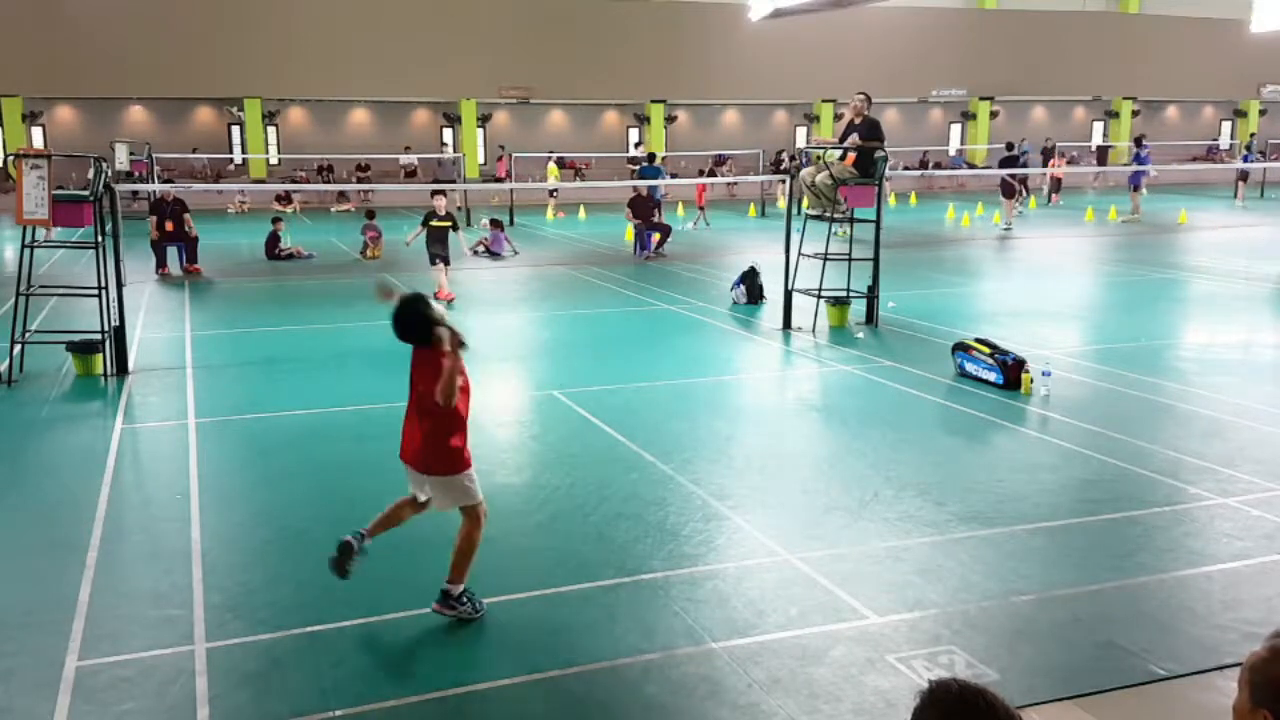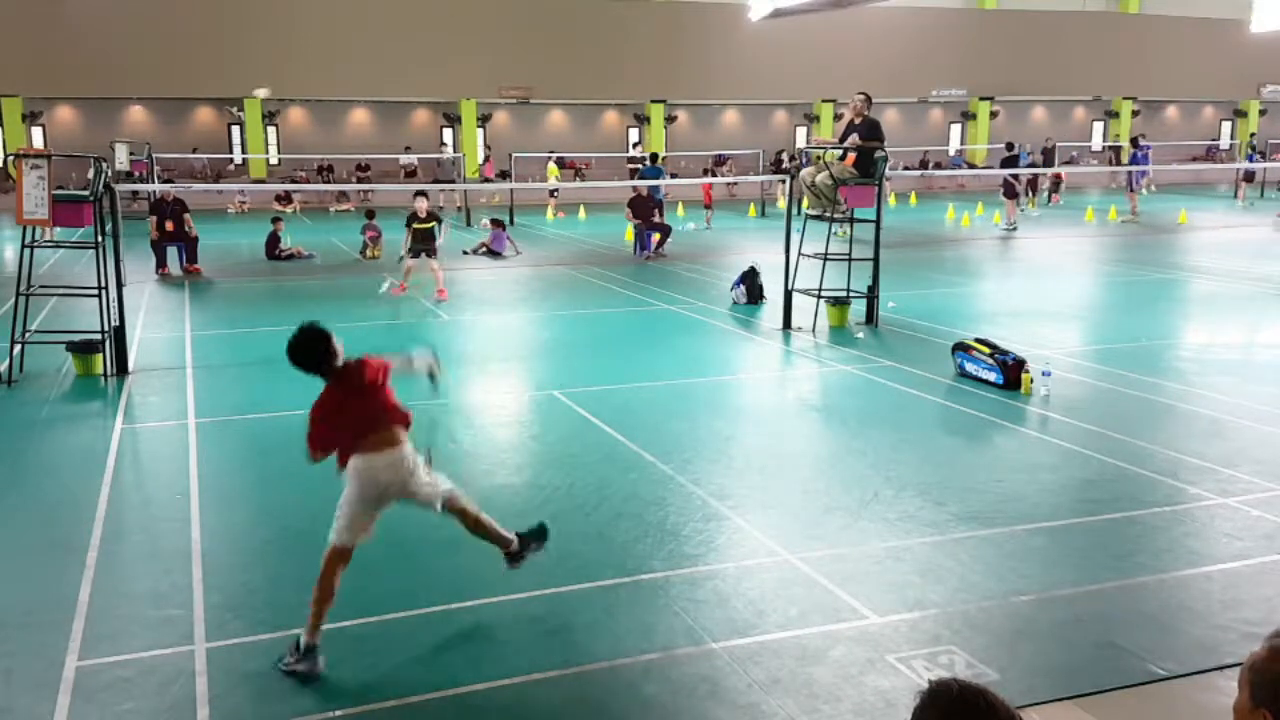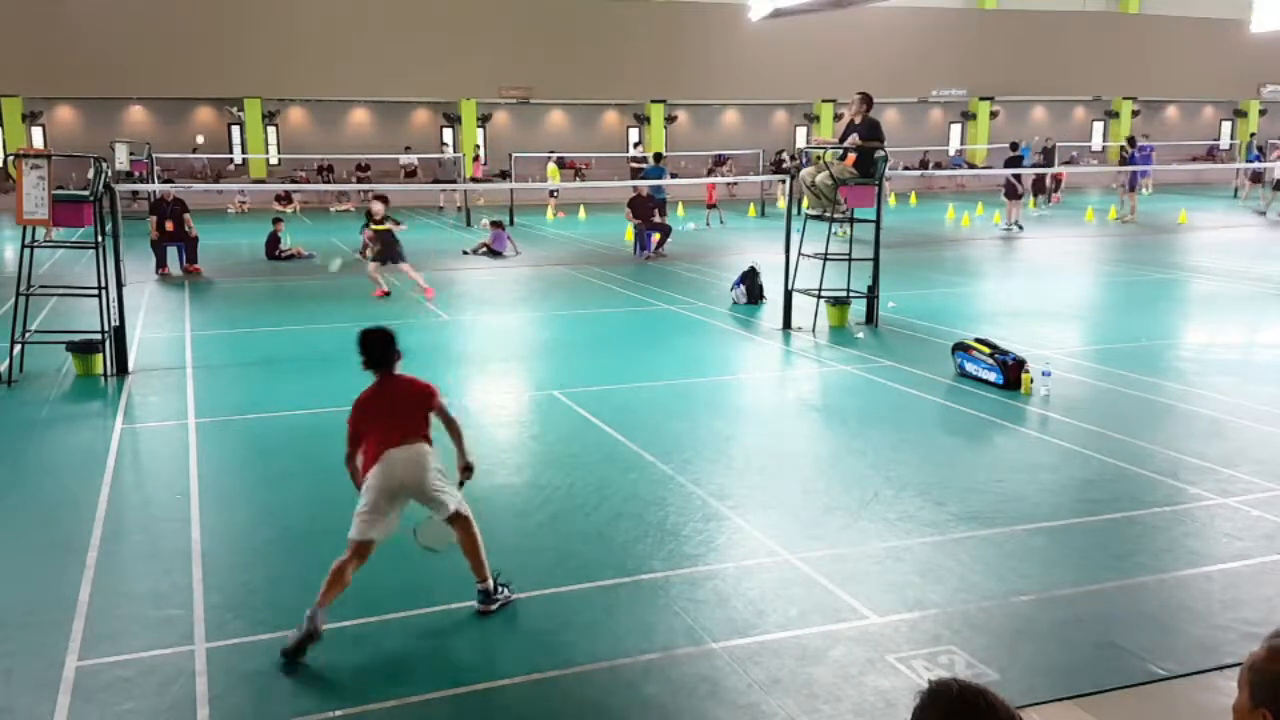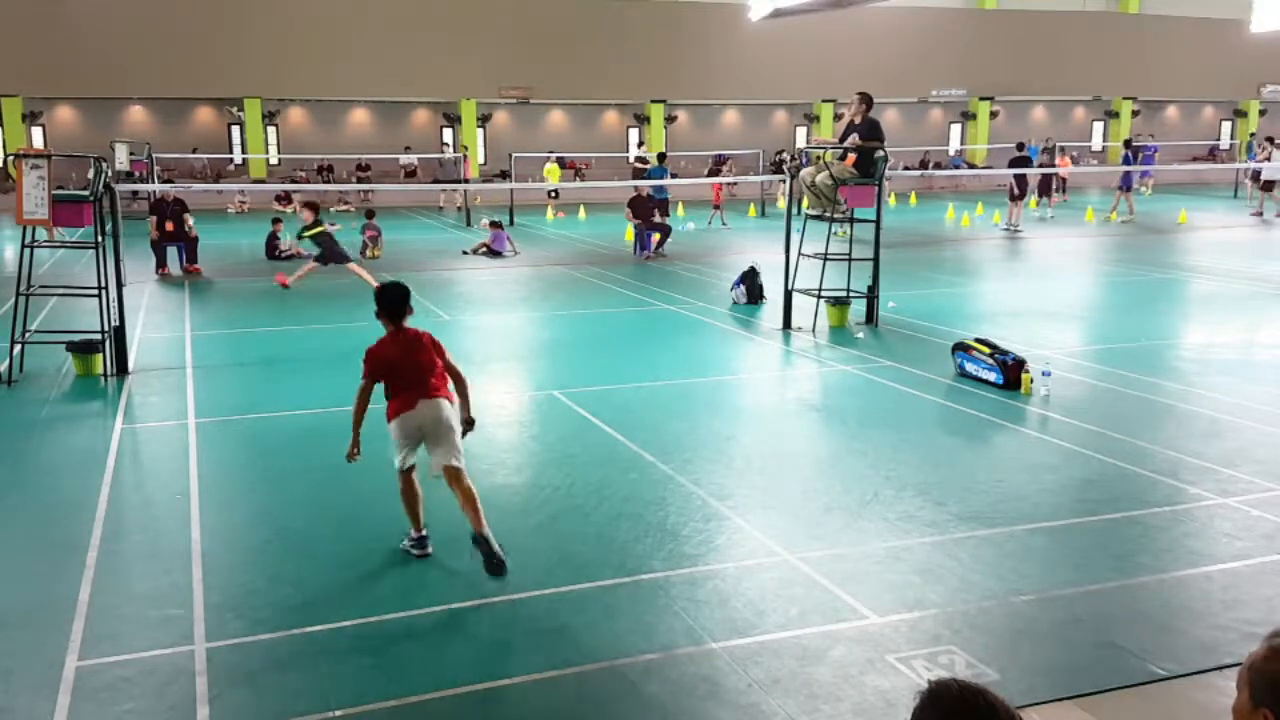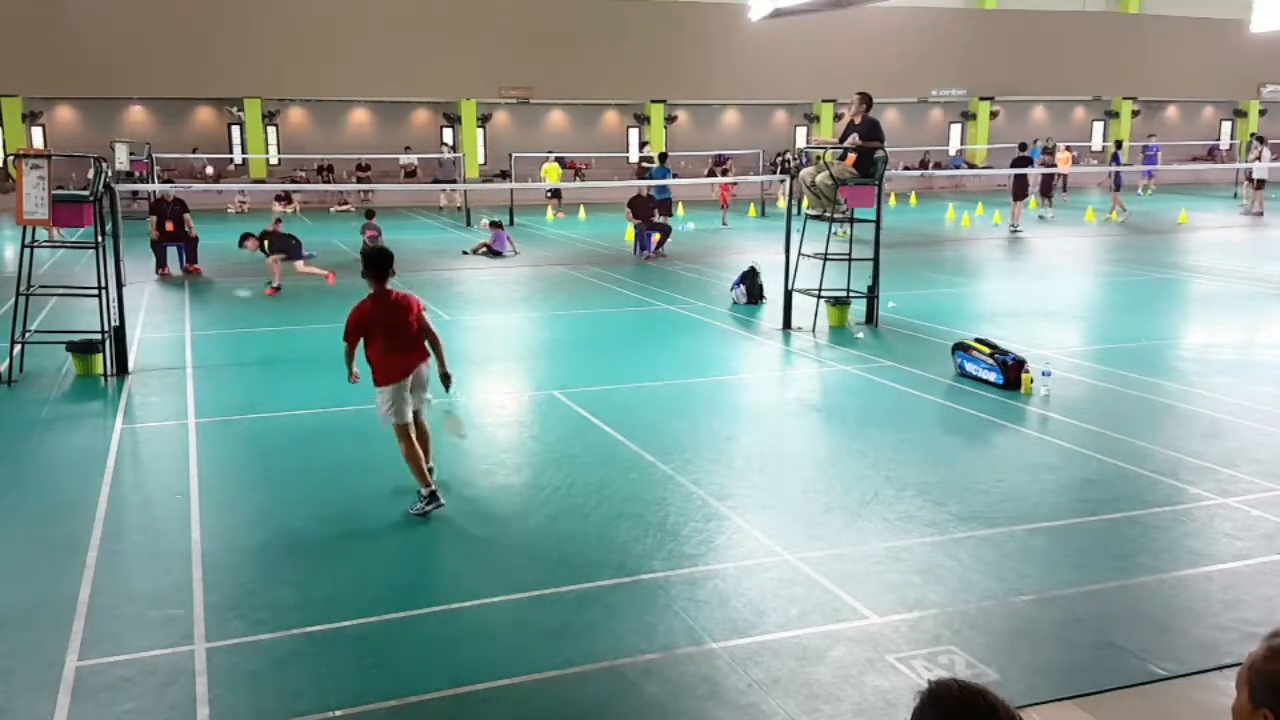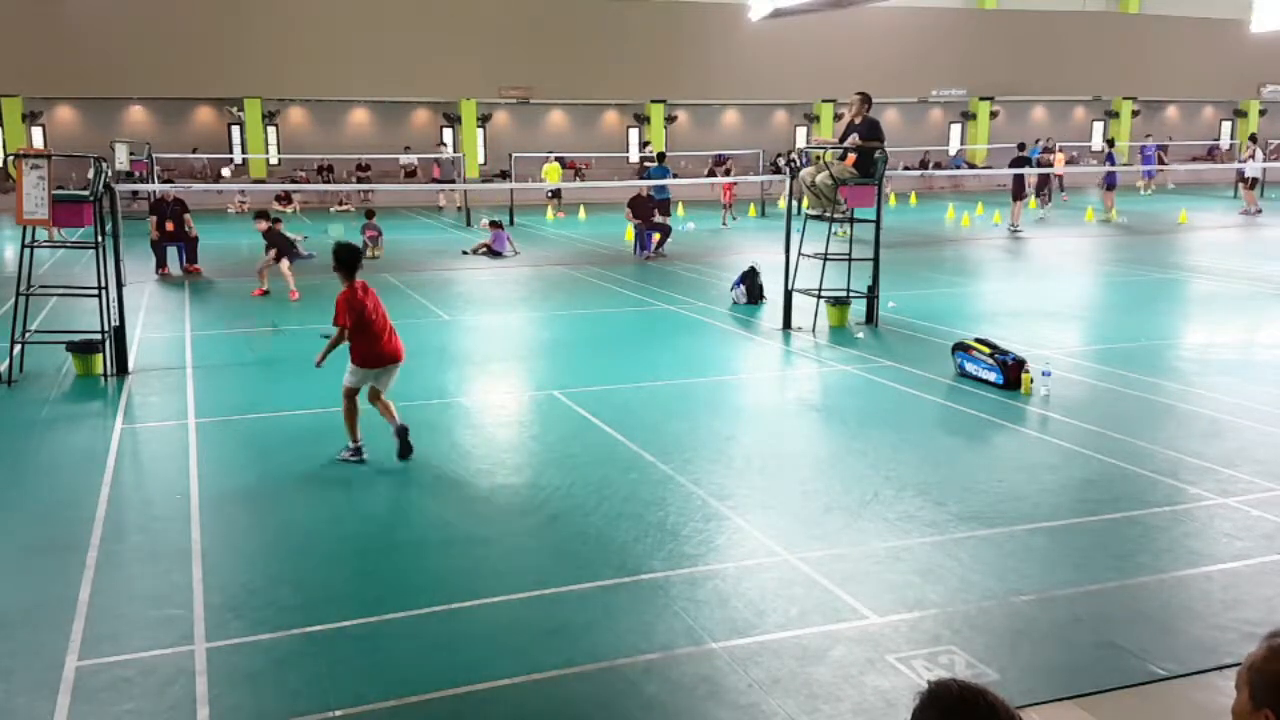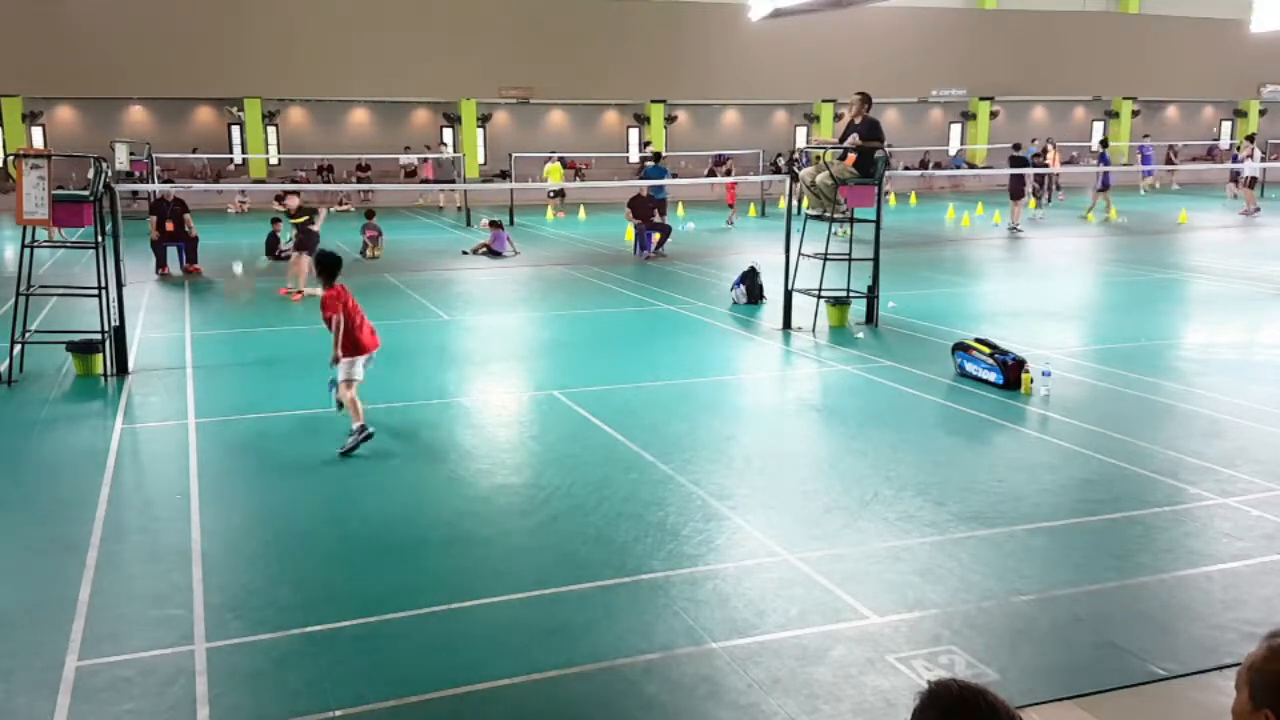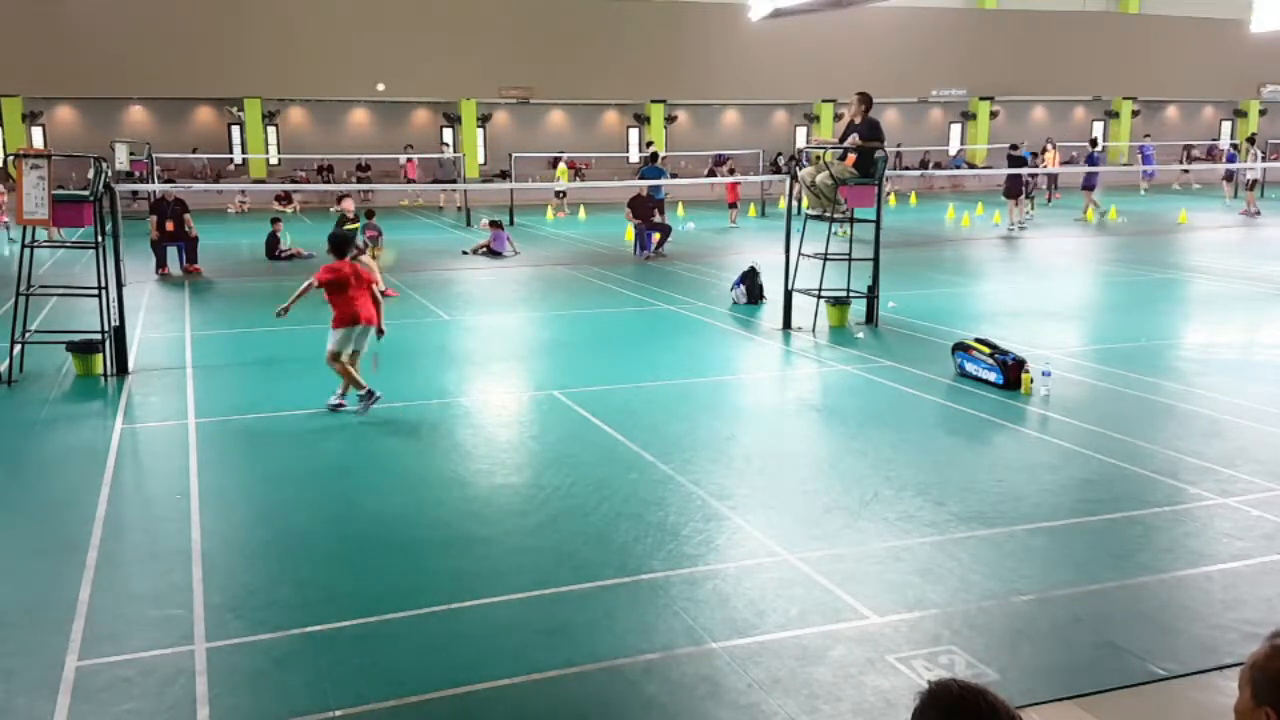
dt=0.3s
person 1, frame 1
left shoulder: (421, 348)
right shoulder: (441, 359)
right elbow: (446, 401)
left wrist: (395, 299)
right wrist: (455, 358)
left hip: (416, 449)
right hip: (446, 451)
left knee: (417, 503)
right knee: (475, 517)
left ankle: (357, 539)
right ankle: (452, 595)
person 1, frame 2
left shoulder: (324, 409)
right shoulder: (366, 370)
left elbow: (317, 455)
right elbow: (401, 362)
right wrist: (426, 361)
left hip: (365, 473)
right hip: (401, 461)
left knee: (336, 559)
right knee: (456, 504)
left ankle: (309, 647)
right ankle: (513, 547)
person 1, frame 3
left shoulder: (362, 403)
right shoulder: (421, 389)
left elbow: (351, 457)
right elbow: (451, 424)
left wrist: (361, 485)
right wrist: (465, 460)
left hip: (381, 472)
right hip: (418, 462)
left knee: (354, 556)
right knee: (463, 520)
left ankle: (313, 622)
right ankle: (488, 592)
person 1, frame 4
left shoulder: (376, 353)
right shoulder: (427, 340)
left elbow: (363, 396)
right elbow: (458, 376)
left wrist: (355, 437)
right wrist: (466, 413)
left hip: (403, 417)
right hip: (439, 407)
left knee: (406, 473)
right knee: (457, 479)
left ankle: (419, 537)
right ankle: (483, 536)
person 1, frame 5
left shoulder: (360, 312)
right shoulder: (410, 301)
left elbow: (349, 351)
right elbow: (433, 337)
left wrist: (351, 370)
right wrist: (443, 368)
left hip: (391, 376)
right hip: (419, 366)
left knee: (405, 434)
right knee: (417, 418)
left ankle: (429, 492)
right ankle: (427, 470)
person 1, frame 6
left shoulder: (345, 299)
right shoulder: (365, 288)
left elbow: (342, 335)
left wrist: (322, 355)
left hip: (367, 356)
right hip: (394, 353)
left knee: (349, 395)
right knee: (377, 397)
left ankle: (356, 448)
right ankle: (398, 427)
person 1, frame 7
left shoulder: (329, 296)
right shoulder: (341, 289)
left elbow: (338, 320)
left wrist: (337, 349)
left hip: (353, 346)
right hip: (370, 340)
left knee: (347, 391)
left ankle: (360, 428)
person 1, frame 8
left shoulder: (329, 270)
right shoulder: (363, 270)
left elbow: (311, 284)
right elbow: (377, 299)
left wrist: (289, 304)
right wrist: (380, 324)
left hip: (347, 319)
right hip: (369, 318)
left knee: (333, 359)
right knee: (352, 358)
left ankle: (366, 392)
right ankle: (341, 396)
